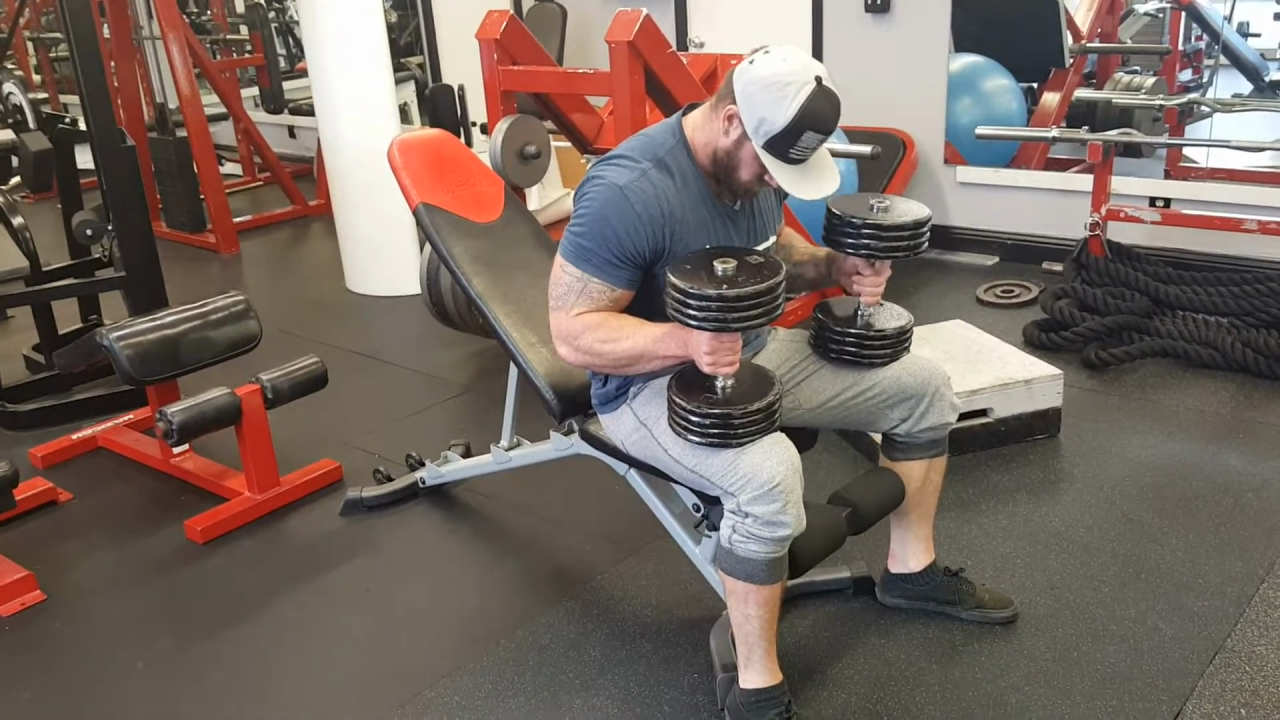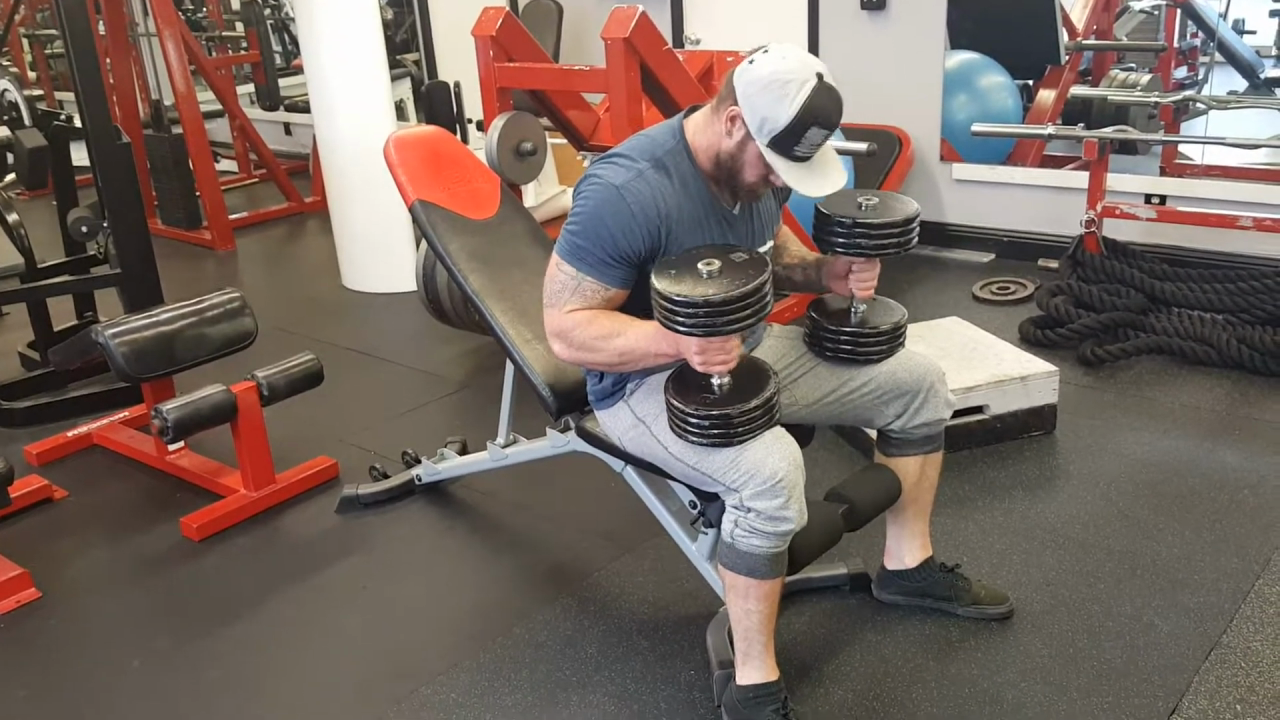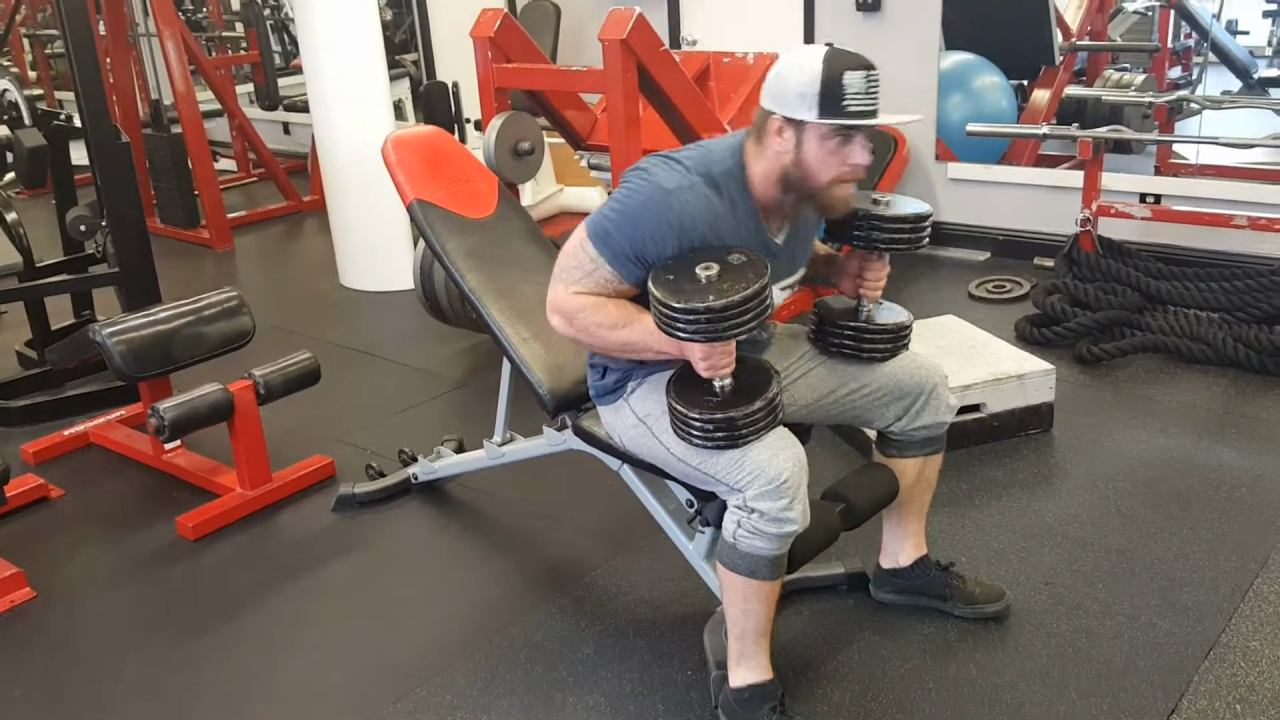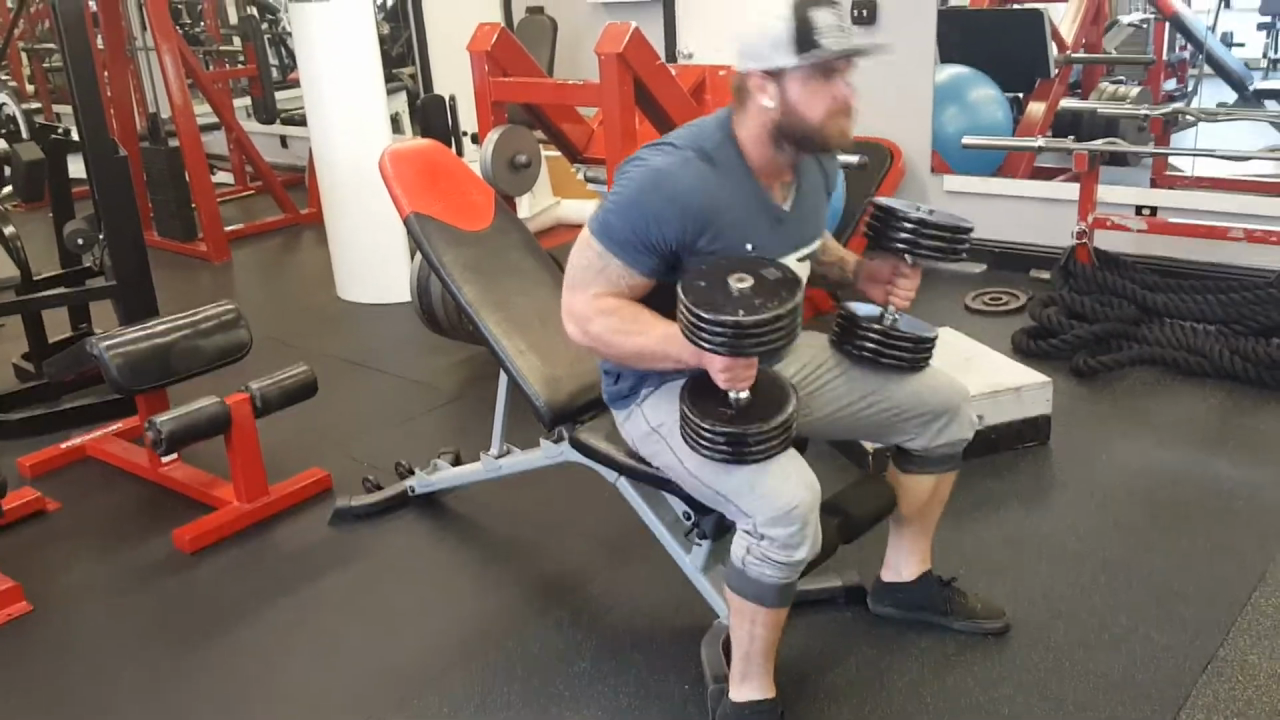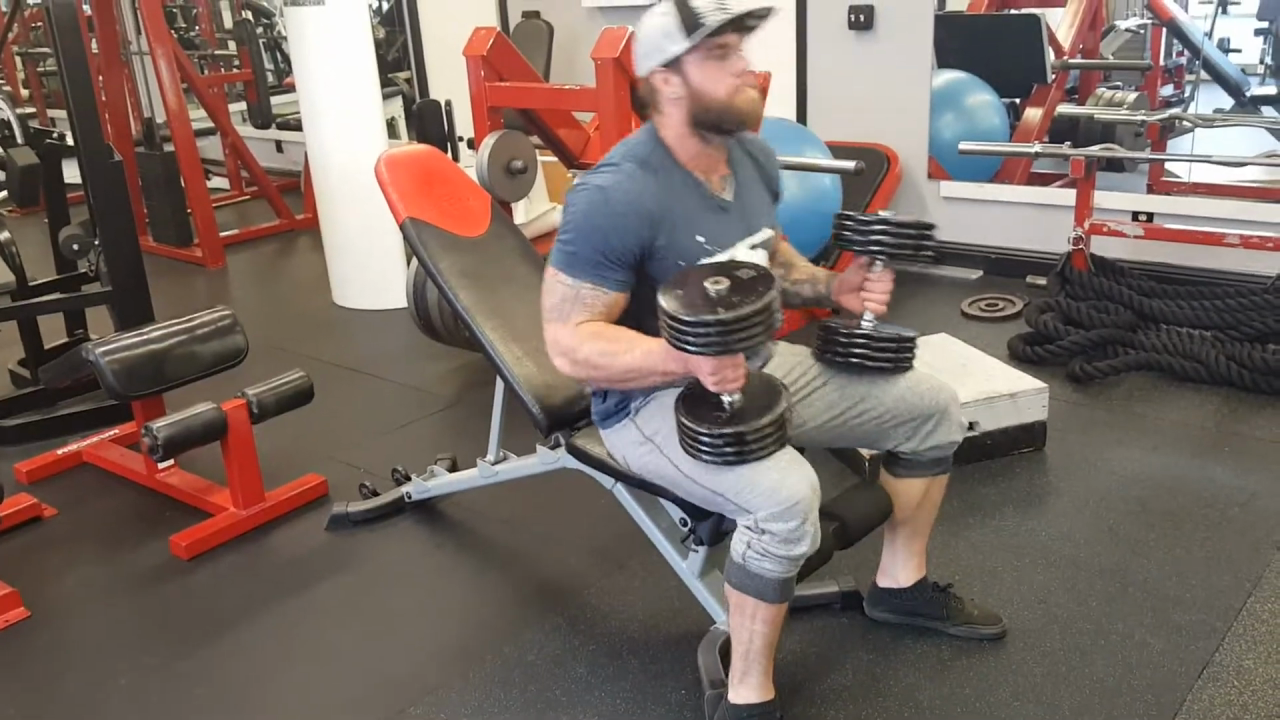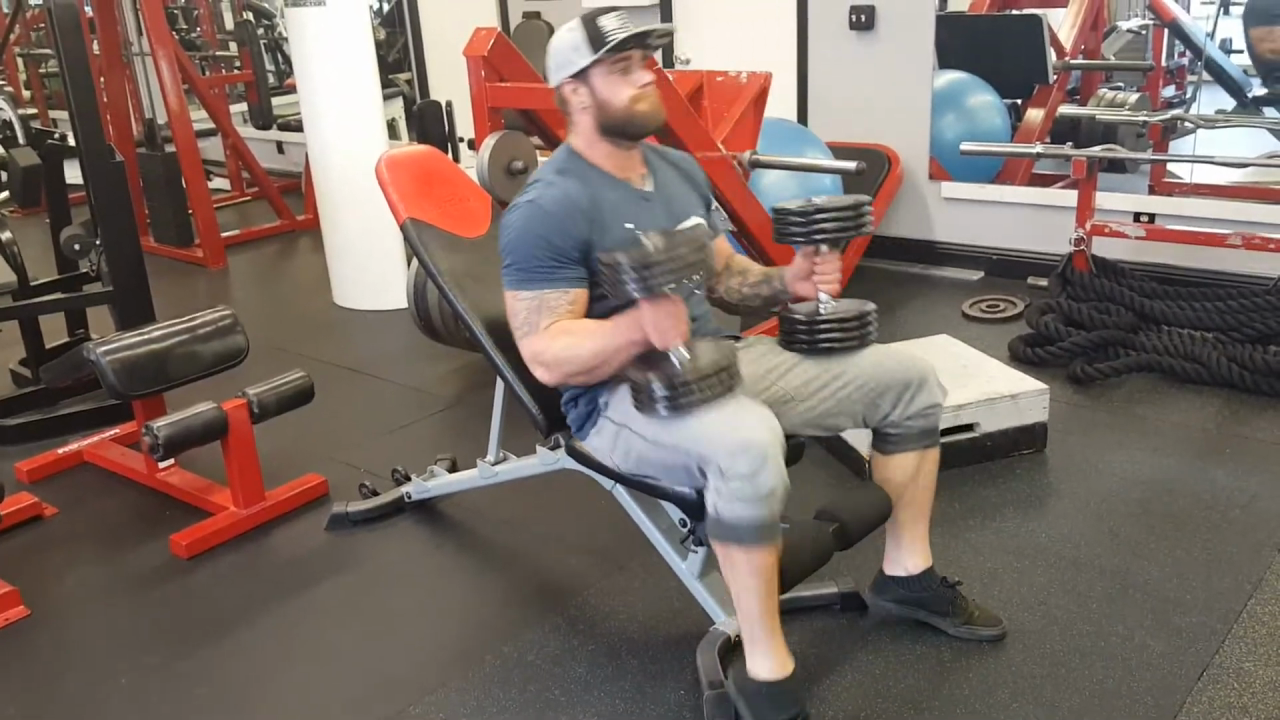
dt=0.3s
person 1, frame 1
left shoulder: (754, 158)
right shoulder: (628, 190)
right elbow: (573, 333)
left wrist: (833, 266)
right wrist: (684, 340)
left hip: (755, 351)
right hip: (654, 382)
left knee: (924, 388)
right knee: (769, 476)
left ankle: (911, 569)
person 1, frame 2
left shoulder: (758, 166)
right shoulder: (628, 192)
right elbow: (567, 329)
left wrist: (822, 273)
right wrist: (681, 340)
left hip: (748, 349)
right hip: (649, 379)
left knee: (920, 383)
right knee: (771, 471)
left ankle: (908, 565)
person 1, frame 3
left shoulder: (804, 183)
right shoulder: (674, 198)
right elbow: (569, 300)
left wrist: (837, 269)
right wrist: (683, 342)
left hip: (754, 350)
right hip: (651, 377)
left knee: (922, 385)
right knee: (774, 471)
left ankle: (903, 564)
person 1, frame 4
left shoulder: (811, 156)
right shoulder: (670, 181)
right elbow: (585, 311)
left wrist: (859, 273)
right wrist: (701, 351)
left hip: (774, 355)
right hip: (668, 383)
left knee: (944, 406)
right knee: (786, 503)
left ankle: (905, 579)
person 1, frame 5
left shoulder: (752, 156)
right shoulder: (616, 197)
right elbow: (570, 343)
left wrist: (831, 288)
right wrist: (686, 360)
left hip: (756, 365)
right hip: (654, 398)
left knee: (933, 408)
right knee: (785, 496)
left ankle: (901, 584)
person 1, frame 6
left shoulder: (676, 168)
right shoulder: (546, 209)
right elbow: (549, 358)
left wrist: (785, 282)
right wrist: (638, 329)
right hip: (623, 401)
left knee: (912, 382)
right knee: (749, 445)
left ankle: (906, 574)
